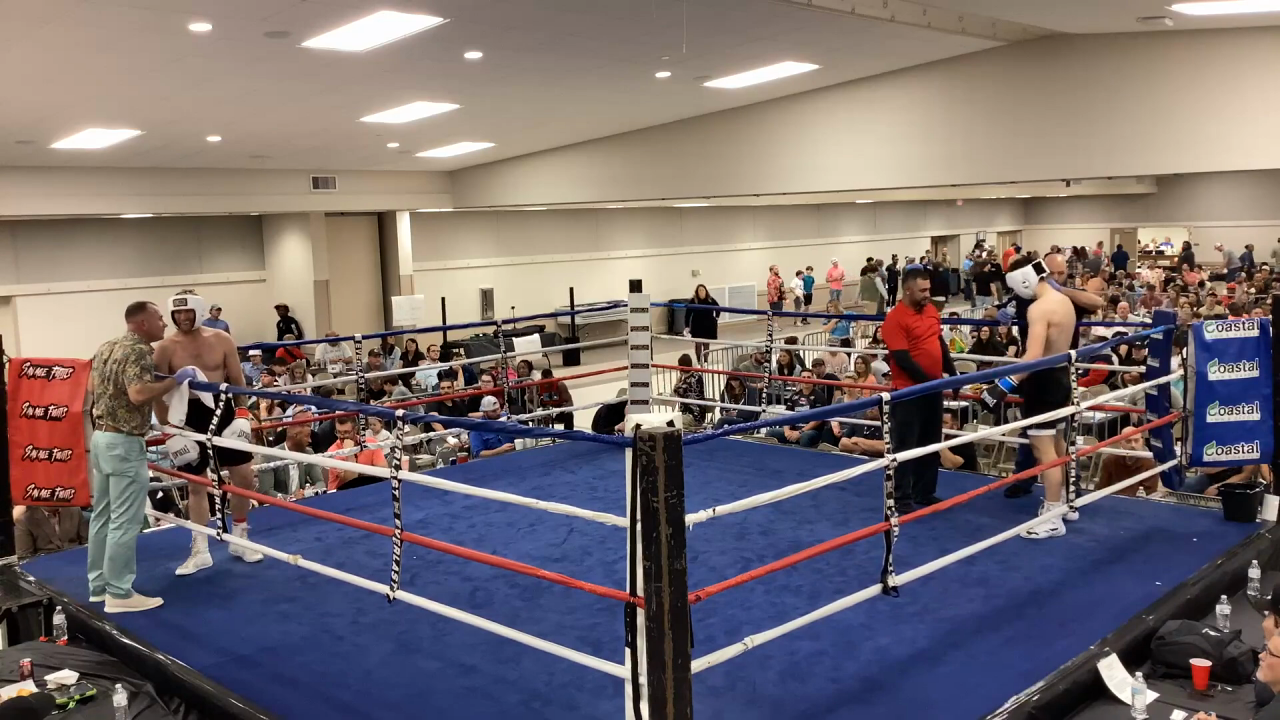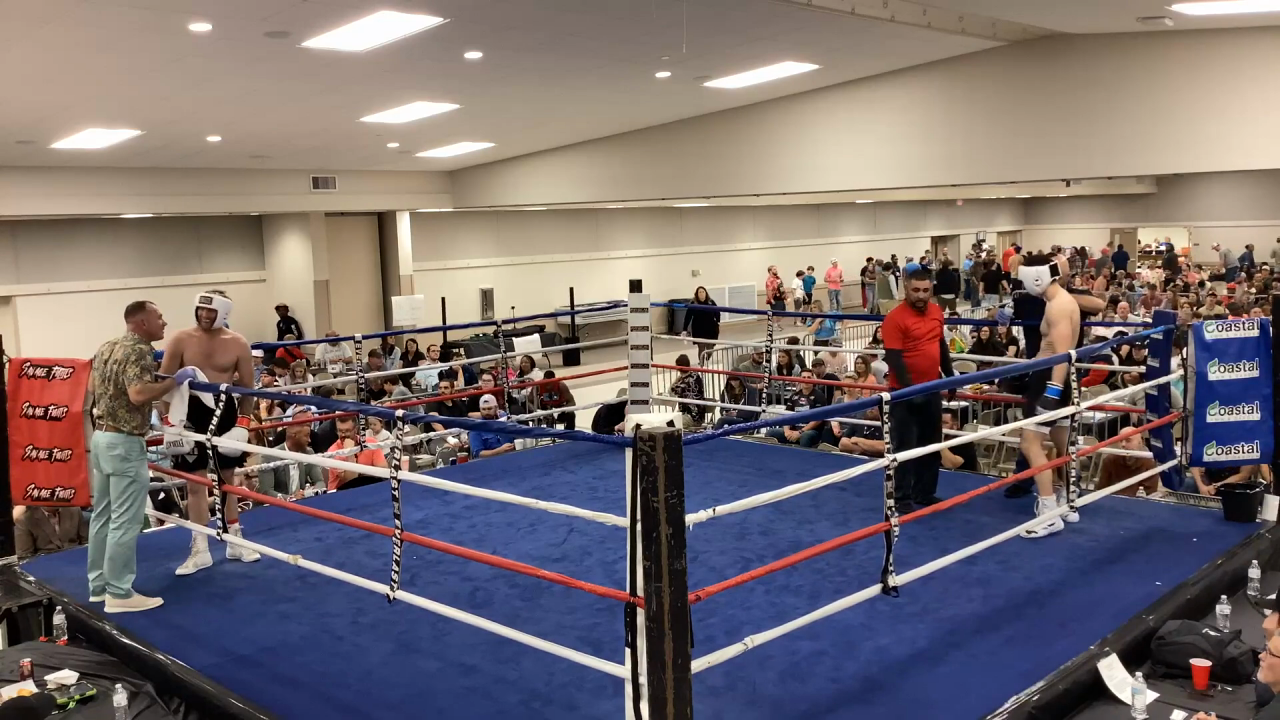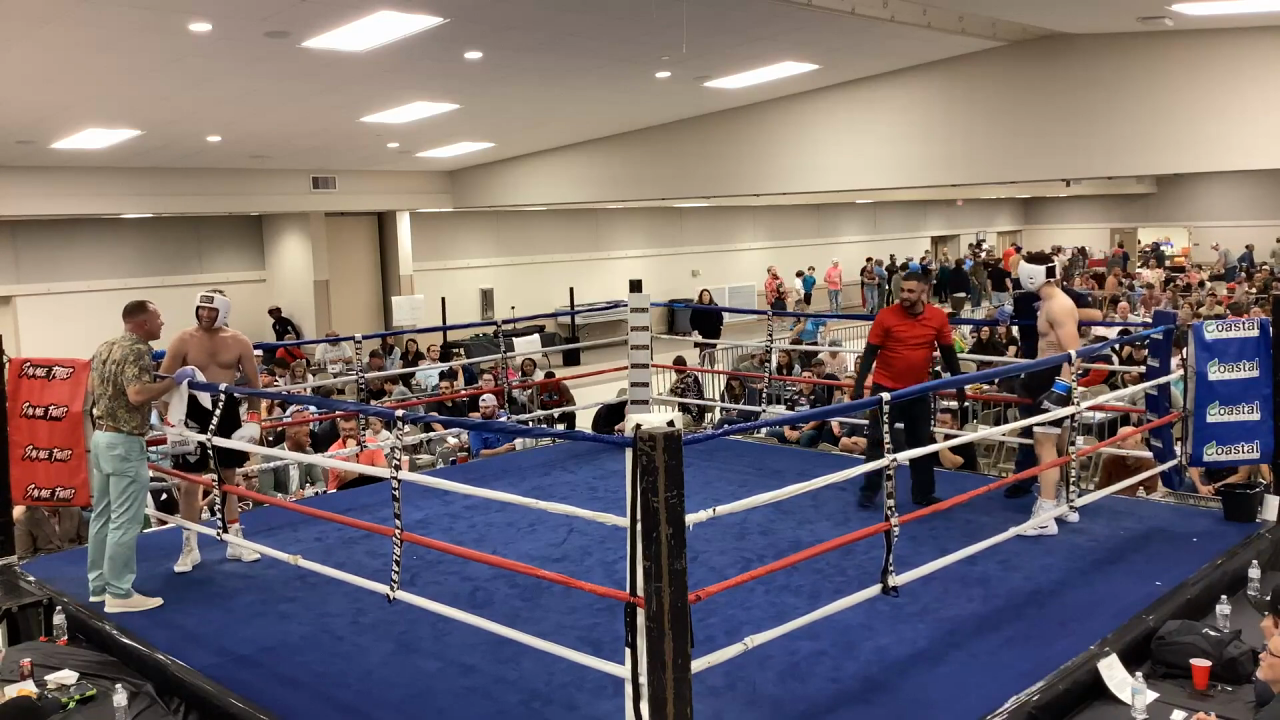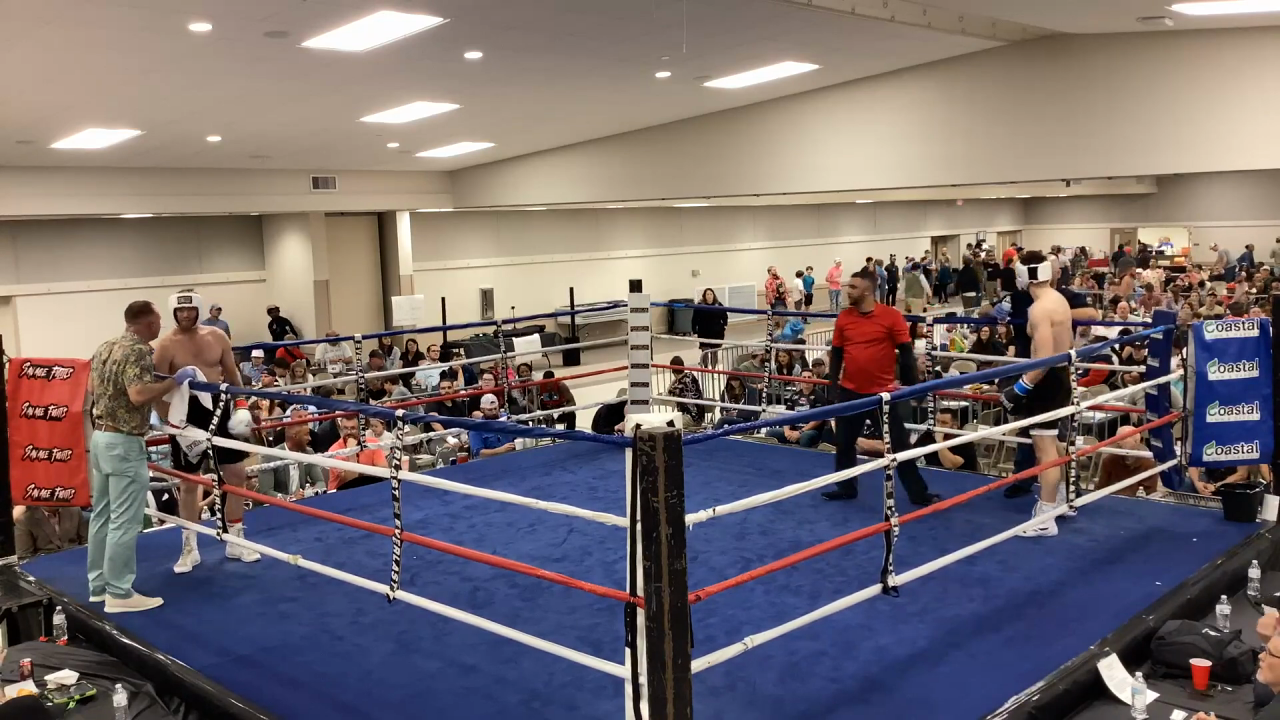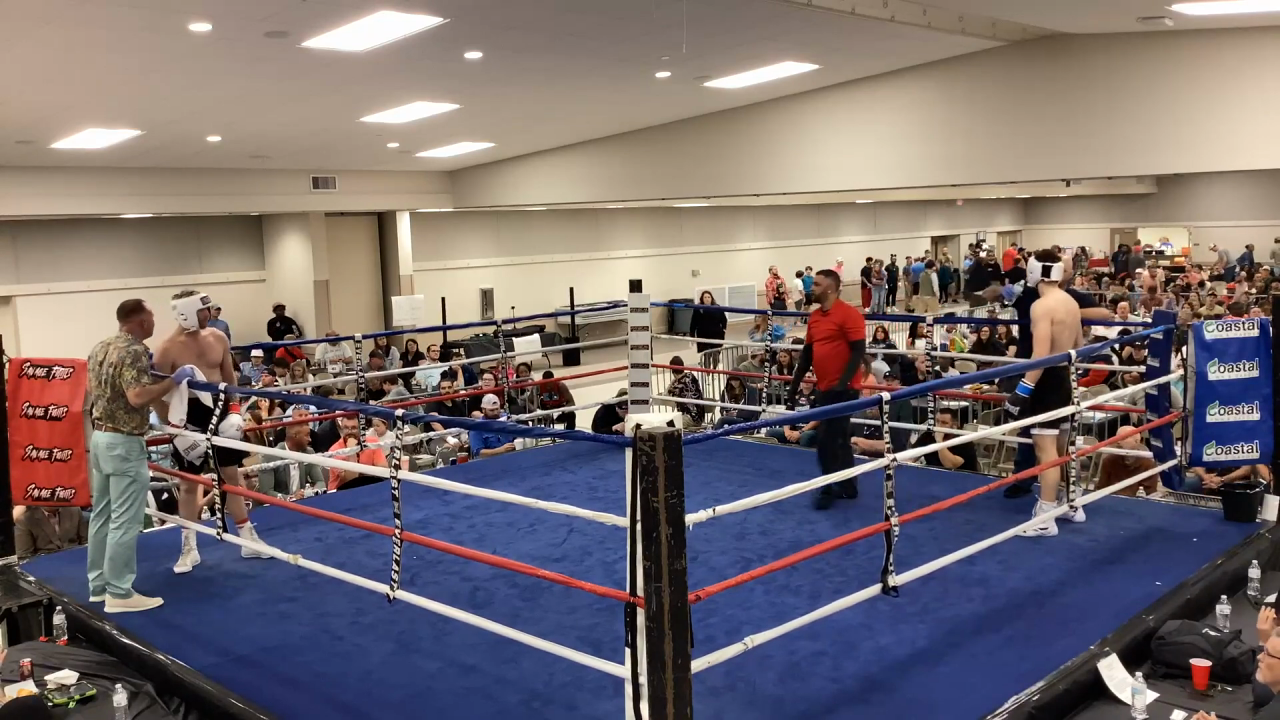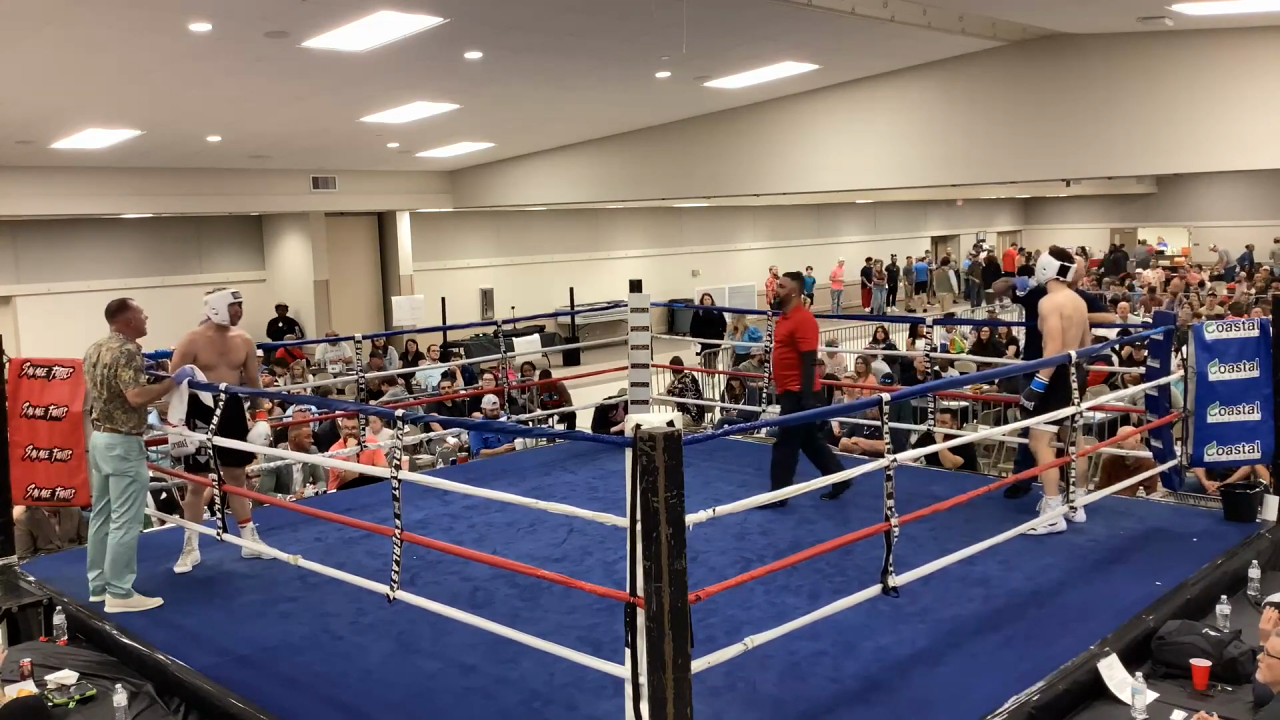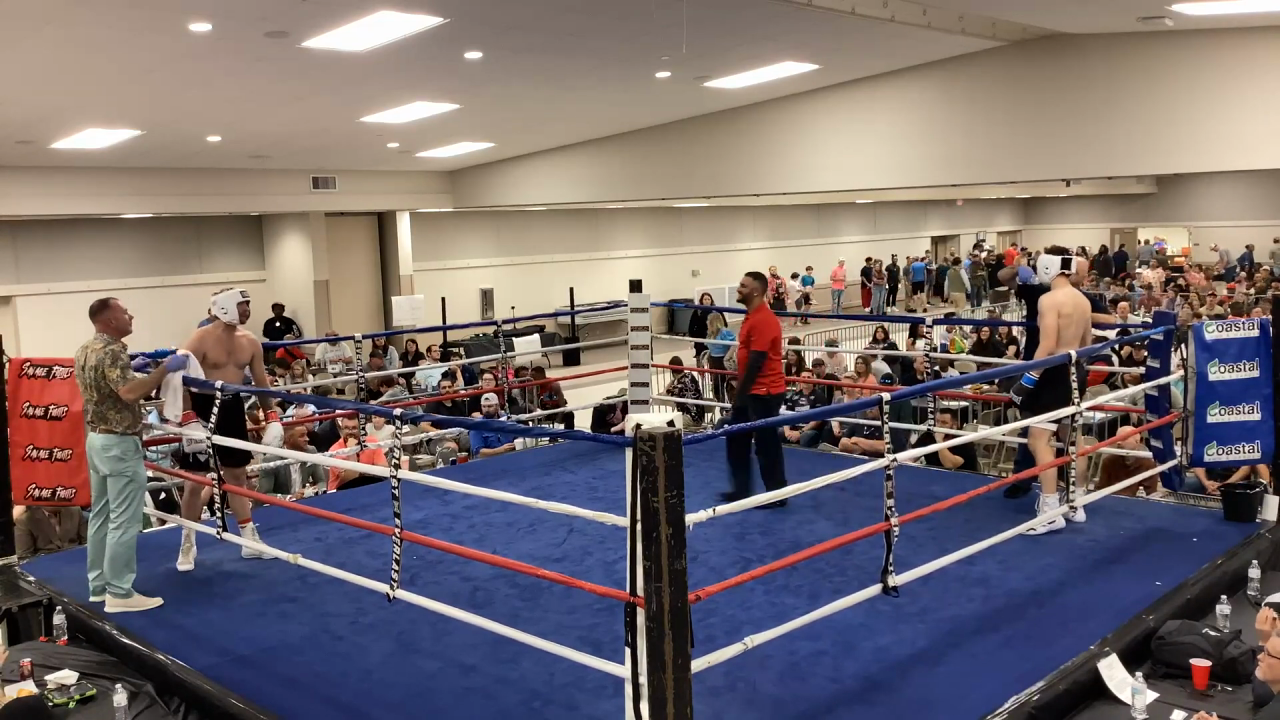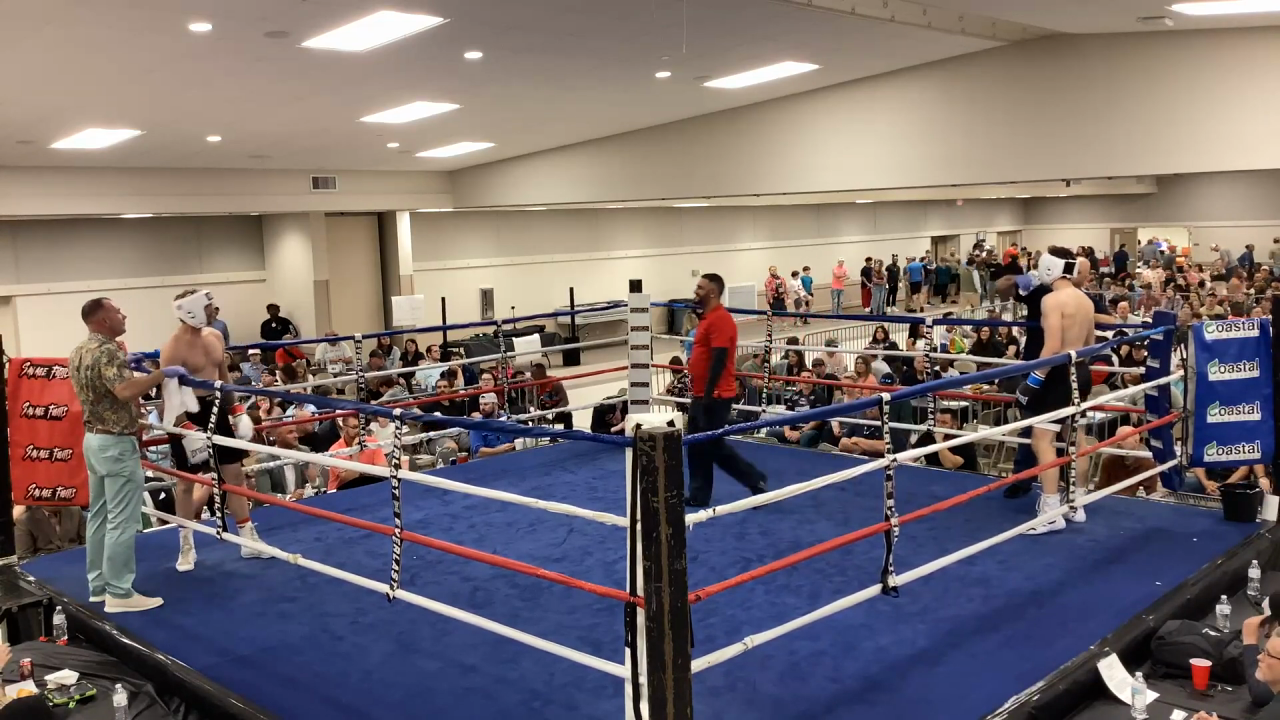
dt=0.4s
person 1, frame 1
left shoulder: (106, 347)
right shoulder: (138, 351)
left elbow: (92, 387)
right elbow: (139, 394)
right wrist: (176, 380)
left hip: (100, 437)
right hip: (124, 443)
left knee: (103, 515)
right knee: (125, 521)
left ankle: (99, 585)
right ankle: (119, 593)
person 1, frame 2
left shoulder: (107, 347)
right shoulder: (138, 351)
left elbow: (93, 387)
right elbow: (139, 394)
right wrist: (176, 380)
left hip: (100, 437)
right hip: (125, 443)
left knee: (103, 515)
right knee: (125, 521)
left ankle: (99, 584)
right ankle: (119, 593)
person 1, frame 3
left shoulder: (105, 347)
right shoulder: (137, 351)
left elbow: (93, 387)
right elbow: (138, 394)
right wrist: (175, 379)
left hip: (100, 437)
right hip: (125, 443)
left knee: (103, 515)
right knee: (125, 521)
left ankle: (99, 584)
right ankle: (119, 593)
person 1, frame 4
left shoulder: (105, 347)
right shoulder: (137, 351)
left elbow: (93, 387)
right elbow: (139, 395)
right wrist: (176, 380)
left hip: (100, 437)
right hip: (124, 443)
left knee: (102, 515)
right knee: (125, 521)
left ankle: (99, 584)
right ankle: (119, 593)
person 1, frame 5
left shoulder: (100, 348)
right shoulder: (133, 352)
right elbow: (138, 397)
right wrist: (174, 379)
left hip: (99, 437)
right hip: (124, 443)
left knee: (102, 515)
right knee: (125, 521)
left ankle: (99, 584)
right ankle: (119, 593)
person 1, frame 6
left shoulder: (95, 349)
right shoulder: (127, 352)
right elbow: (137, 397)
right wrist: (174, 380)
left hip: (99, 438)
right hip: (123, 443)
left knee: (102, 515)
right knee: (125, 520)
left ankle: (99, 584)
right ankle: (120, 593)
person 1, frame 7
left shoulder: (85, 351)
right shoulder: (112, 352)
right elbow: (130, 393)
left wrist: (129, 368)
right wrist: (166, 368)
left hip: (96, 439)
right hip: (119, 444)
left knee: (102, 515)
right knee: (124, 520)
left ankle: (99, 584)
right ankle: (119, 593)
person 1, frame 8
left shoulder: (79, 352)
right shoulder: (107, 351)
right elbow: (126, 390)
left wrist: (124, 365)
right wrist: (163, 373)
left hip: (93, 439)
right hip: (116, 444)
left knee: (100, 515)
right knee: (122, 520)
left ankle: (98, 584)
right ankle: (119, 593)
person 2, frame 1
left shoulder: (1039, 308)
right shoulder: (1064, 301)
left elbow: (1033, 357)
left wrist: (1003, 385)
left hip: (1044, 380)
right hip: (1061, 376)
left knee: (1044, 451)
right knee: (1057, 446)
left ankle: (1052, 520)
right ankle: (1064, 502)
person 2, frame 2
left shoulder: (1056, 306)
right shoulder: (1063, 301)
left elbow: (1063, 355)
left wrist: (1052, 393)
left hip: (1050, 380)
right hip: (1056, 380)
left knee: (1030, 444)
right knee: (1063, 445)
left ankle: (1049, 514)
right ankle: (1067, 504)
person 2, frame 3
left shoulder: (1057, 306)
right shoulder: (1051, 302)
left elbow: (1074, 353)
left wrist: (1058, 389)
right wrist: (1030, 373)
left hip: (1053, 380)
right hip: (1048, 376)
left knee: (1044, 448)
right knee: (1060, 445)
left ankle: (1044, 519)
right ankle: (1067, 505)
person 2, frame 4
left shoulder: (1039, 308)
right shoulder: (1060, 300)
left elbow: (1043, 358)
left wrist: (1019, 389)
left hip: (1047, 380)
right hip: (1061, 376)
left knee: (1044, 450)
right knee: (1050, 444)
left ankle: (1045, 521)
person 2, frame 5
left shoulder: (1041, 306)
right shoulder: (1071, 302)
left elbow: (1040, 355)
right elbow: (1078, 344)
left wrist: (1022, 391)
left hip: (1049, 378)
right hip: (1066, 376)
left knee: (1045, 449)
right knee: (1064, 445)
left ankle: (1045, 520)
right ankle: (1073, 506)
person 2, frame 6
left shoulder: (1048, 302)
right shoulder: (1078, 301)
left elbow: (1053, 349)
left wrist: (1036, 384)
left hip: (1057, 376)
right hip: (1075, 373)
left knee: (1040, 442)
left ankle: (1053, 515)
right ankle: (1075, 507)
person 2, frame 7
left shoulder: (1049, 299)
right shoulder: (1082, 299)
left elbow: (1047, 347)
left wrist: (1027, 380)
left hip: (1055, 373)
right hip: (1075, 371)
left knee: (1038, 440)
left ankle: (1051, 512)
right ankle: (1075, 506)
person 2, frame 8
left shoulder: (1052, 300)
right shoulder: (1085, 300)
left elbow: (1052, 347)
left wrist: (1033, 380)
left hip: (1060, 374)
right hip: (1080, 371)
left knee: (1042, 440)
left ankle: (1051, 513)
right ankle: (1075, 506)
person 3, frame 1
left shoulder: (222, 340)
right shoulder: (165, 348)
left elbow: (237, 380)
left wrist: (242, 413)
left hip: (222, 410)
right hip: (188, 416)
left knee: (245, 477)
right knee: (196, 485)
left ankle: (240, 539)
right ankle: (200, 551)
person 3, frame 2
left shoulder: (238, 344)
right shoulder: (181, 340)
left elbow: (247, 386)
left wrist: (244, 423)
right wrist: (170, 420)
left hip: (224, 411)
right hip: (190, 412)
left knee: (227, 479)
right knee: (195, 485)
left ankle: (235, 543)
right ankle: (199, 551)
person 3, frame 3
left shoulder: (239, 341)
right shoulder: (183, 340)
left elbow: (253, 382)
left wrist: (254, 417)
left hip: (226, 409)
right hip: (192, 412)
left knee: (228, 479)
right knee: (189, 485)
left ankle: (236, 542)
right ankle: (190, 548)
person 3, frame 4
left shoulder: (217, 337)
right shoulder: (166, 346)
left elbow: (231, 374)
left wrist: (241, 405)
right wrist: (175, 426)
left hip: (219, 408)
right hip: (186, 413)
left knee: (237, 475)
right knee: (190, 483)
left ankle: (236, 541)
right ankle: (190, 549)
person 3, frame 5
left shoulder: (218, 338)
right shoulder: (167, 349)
right elbow: (160, 394)
left wrist: (234, 409)
right wrist: (176, 429)
left hip: (219, 409)
right hip: (188, 414)
left knee: (232, 477)
right knee: (190, 483)
left ankle: (249, 541)
right ankle: (189, 549)
person 3, frame 6
left shoulder: (244, 340)
right shoulder: (192, 341)
left elbow: (252, 381)
left wrist: (260, 418)
left hip: (232, 408)
right hip: (200, 411)
left knee: (237, 477)
right knee: (196, 483)
left ankle: (250, 541)
right ankle: (190, 548)
person 3, frame 7
left shoulder: (250, 341)
right shoulder: (200, 340)
left elbow: (261, 381)
left wrist: (272, 418)
left hip: (233, 408)
right hip: (202, 408)
left knee: (237, 477)
right knee: (194, 482)
left ankle: (251, 541)
right ankle: (188, 545)
person 3, frame 8
left shoulder: (214, 336)
right shoulder: (173, 348)
left wrist: (238, 411)
right wrist: (186, 431)
left hip: (217, 409)
right hip: (188, 414)
left knee: (235, 474)
right knee: (187, 481)
left ankle: (249, 540)
right ankle: (186, 548)
person 4, frame 1
left shoulder: (931, 310)
right shoulder: (895, 319)
right elbow: (902, 359)
left wrist: (952, 374)
right wrist: (930, 381)
left hip: (932, 389)
right hip: (908, 391)
left knee: (930, 443)
right knee: (905, 445)
left ankle: (924, 492)
right ankle: (902, 497)
person 4, frame 2
left shoulder: (936, 312)
right shoulder: (896, 318)
right elbow: (894, 359)
left wrist: (949, 376)
right wrist: (910, 390)
left hip: (931, 390)
left knee: (930, 444)
right knee: (905, 446)
left ankle: (925, 493)
right ankle: (903, 498)
person 4, frame 3
left shoulder: (937, 317)
right shoulder: (886, 316)
left elbow: (947, 352)
right elbow: (870, 352)
right wrist: (859, 383)
right hip: (885, 387)
left knee: (922, 443)
right knee: (876, 439)
left ankle: (923, 493)
right ankle: (869, 489)
person 4, frame 4
left shoulder: (891, 317)
right shoulder: (843, 318)
left elbow: (906, 352)
right elbow: (836, 354)
left wrist: (913, 384)
right wrist: (835, 386)
left hip: (881, 392)
right hip: (849, 392)
left knee: (900, 443)
right knee: (844, 442)
left ankle: (919, 493)
right ankle: (847, 487)
person 4, frame 5
left shoulder: (848, 314)
right shoulder: (814, 316)
left elbow: (858, 351)
right elbow: (807, 351)
left wrist: (844, 381)
right wrist: (797, 380)
left hip: (841, 388)
right hip: (825, 388)
left knee: (828, 438)
right knee: (838, 438)
left ankle: (829, 490)
right ankle: (848, 487)
person 4, frame 6
left shoulder: (803, 320)
right shoulder: (784, 317)
left elbow: (808, 361)
left wrist: (807, 397)
right wrist: (782, 390)
left hip: (798, 392)
right hip: (789, 390)
left knee: (785, 442)
right knee: (809, 440)
right ankle: (839, 478)
person 4, frame 7
left shoulder: (762, 319)
right shoulder: (752, 317)
left elbow: (756, 361)
left wrist: (741, 395)
right wrist: (741, 393)
left hip: (764, 393)
right hip: (753, 392)
left knee: (766, 444)
right knee: (736, 438)
right ankle: (741, 489)
person 4, frame 8
left shoulder: (720, 320)
right shoulder: (707, 318)
left elbow: (719, 360)
left wrist: (708, 395)
left hip: (713, 395)
right hip: (702, 394)
left knee: (713, 446)
right knee: (696, 445)
left ankle: (755, 480)
right ankle: (698, 494)
